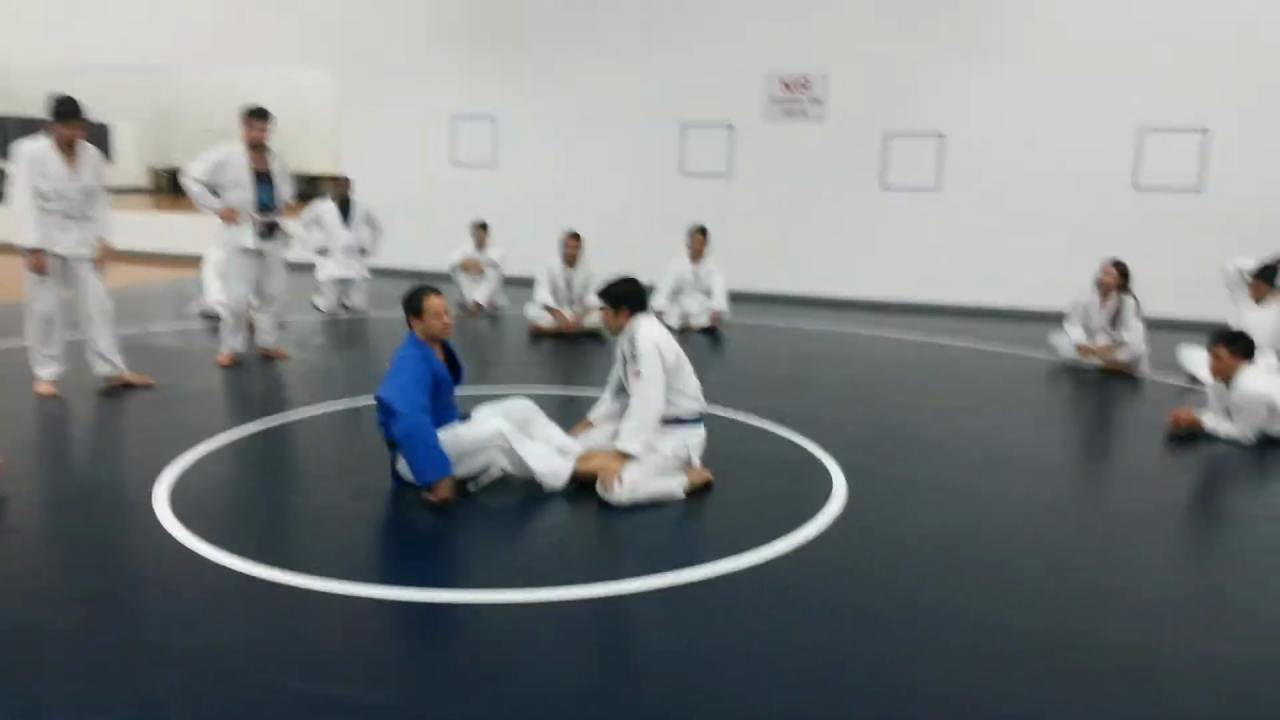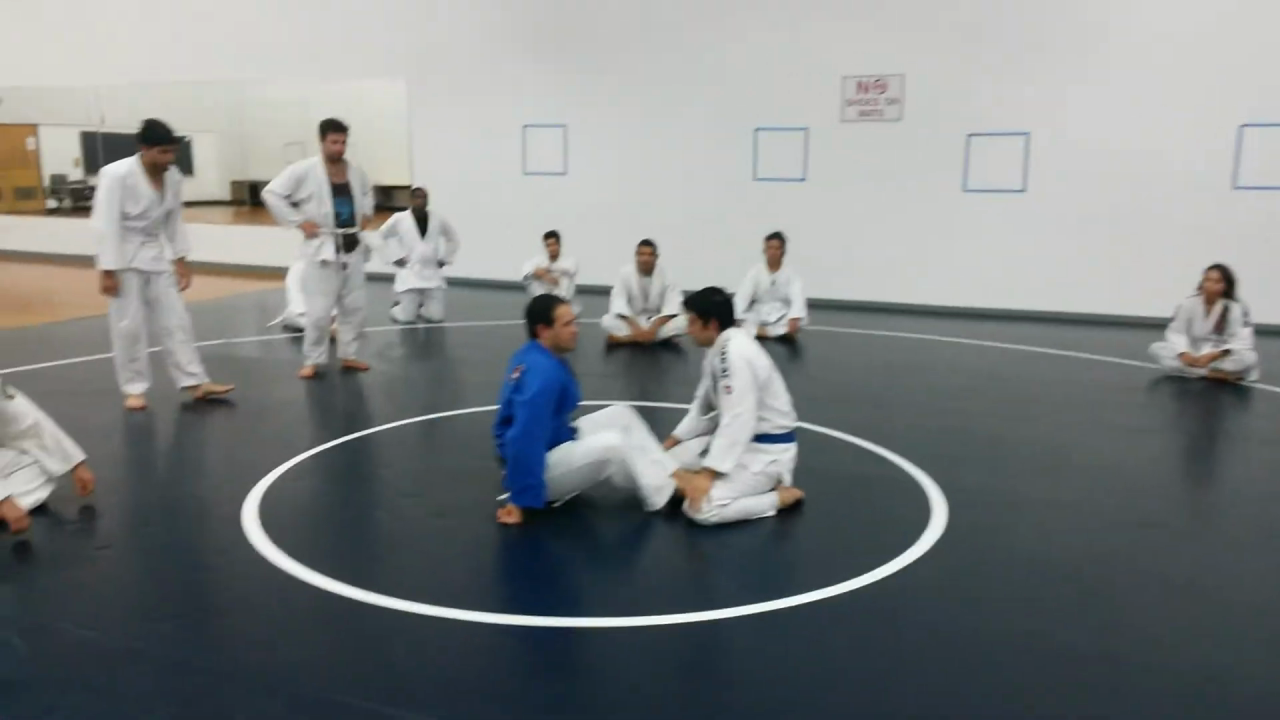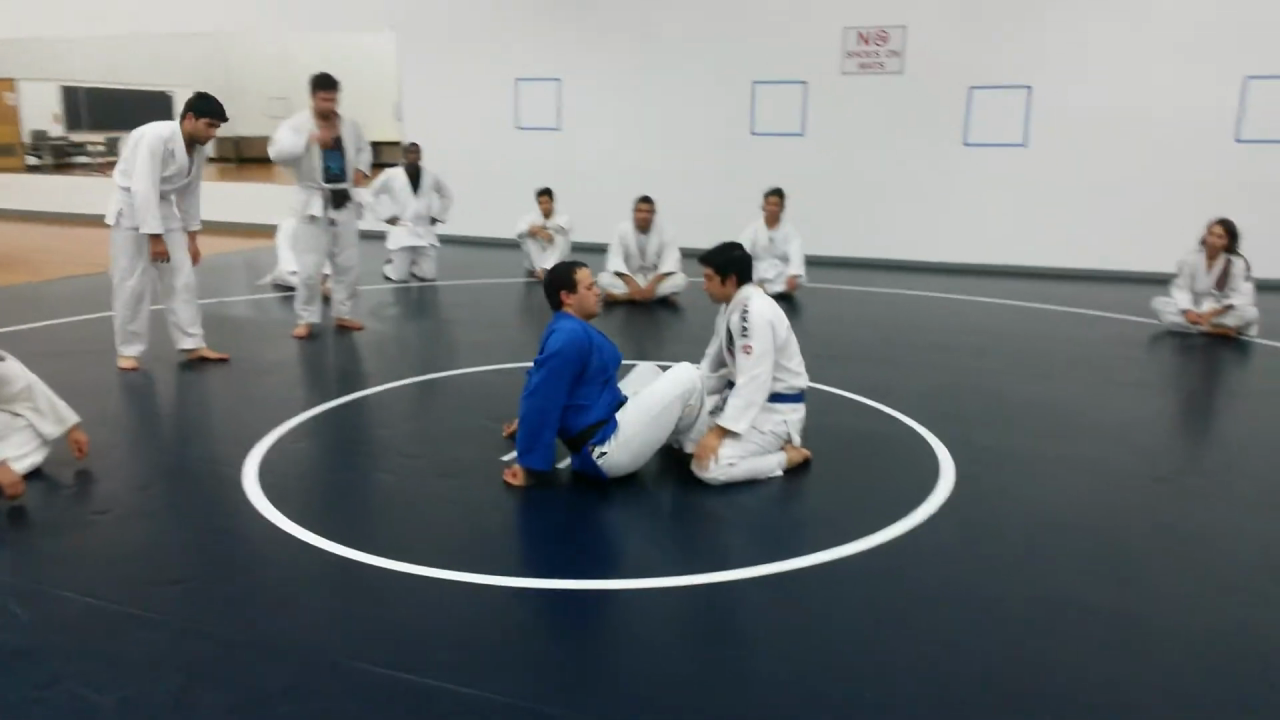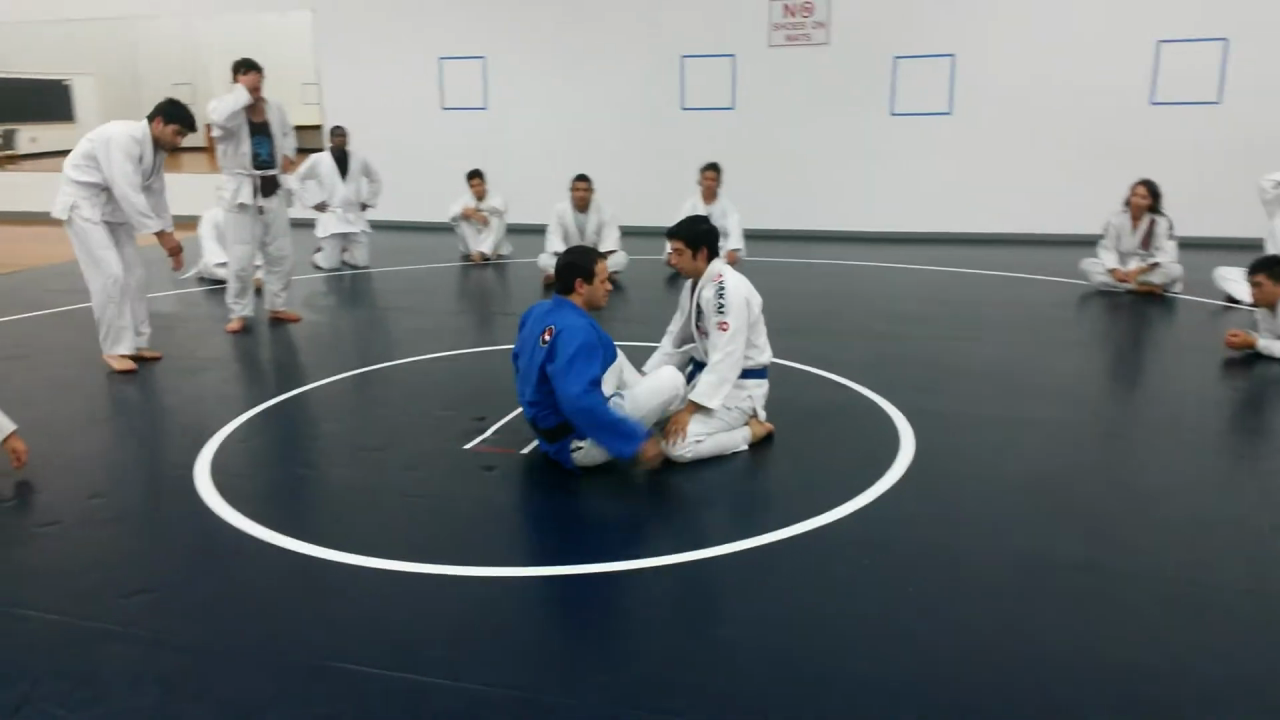
dt=0.4s
person 1, frame 1
left shoulder: (92, 155)
right shoulder: (30, 152)
left elbow: (99, 201)
right elbow: (25, 202)
left wrist: (103, 242)
right wrist: (33, 248)
left hip: (82, 239)
right hip: (45, 242)
left knee: (98, 305)
right knee: (44, 309)
left ankle: (114, 371)
right ankle: (47, 374)
person 1, frame 2
left shoulder: (172, 177)
right shoulder: (116, 175)
left elbow: (174, 221)
right elbow: (105, 225)
left wrist: (181, 261)
right wrist: (108, 272)
left hip: (156, 255)
right hip: (123, 258)
left knee: (175, 319)
right knee: (128, 325)
left ankle: (196, 382)
right ankle: (134, 388)
person 1, frame 3
left shoulder: (198, 150)
right shoulder: (155, 137)
left elbow: (189, 194)
right elbow: (143, 190)
left wrist: (192, 238)
right wrist: (155, 239)
left hip: (162, 210)
right hip: (131, 211)
left knee: (182, 279)
right knee: (131, 284)
left ankle: (192, 344)
right ankle: (127, 349)
person 1, frame 4
left shoulder: (156, 149)
right shoulder: (124, 138)
left elbow: (155, 195)
right elbow: (129, 193)
left wrist: (170, 241)
right wrist: (163, 235)
left hip: (111, 204)
right hip: (82, 202)
left knee: (131, 276)
right knee: (110, 275)
left ankle: (134, 344)
right ankle: (116, 349)
person 2, frame 1
left shoulder: (274, 158)
right shoulder: (225, 156)
left elbow: (286, 183)
right elbow: (190, 177)
left wrist: (284, 203)
right wrist: (218, 208)
left hip: (272, 233)
right hip: (243, 234)
left knee: (273, 293)
right knee: (238, 297)
left ankle: (267, 342)
right ankle: (230, 347)
person 2, frame 2
left shoulder: (354, 171)
right shoulder: (304, 170)
left elbow: (367, 193)
right elbow: (271, 194)
left wrist: (365, 215)
right wrist: (298, 221)
left hip: (352, 247)
right hip: (322, 249)
left knee: (354, 306)
right knee: (319, 311)
left ankle: (348, 355)
right ankle: (313, 360)
person 2, frame 3
left shoulder: (350, 125)
right shoulder: (295, 123)
left elbow: (364, 149)
right elbow: (277, 151)
left wrist: (361, 170)
right wrist: (308, 140)
left hip: (344, 202)
right hip: (314, 203)
left knee: (347, 264)
right knee: (309, 267)
left ankle: (342, 314)
right ankle: (306, 319)
person 2, frame 4
left shoulder: (274, 109)
right shoulder: (222, 105)
left elbow: (288, 134)
right elbow: (221, 120)
left wrist: (287, 156)
right wrist: (242, 92)
left hip: (273, 189)
right hip: (241, 192)
left knee: (280, 253)
right knee: (241, 258)
left ankle: (277, 305)
right ankle: (239, 313)
person 3, frame 1
left shoulder: (646, 339)
right shoulder: (633, 335)
left elbow: (648, 403)
right elbow: (618, 392)
left wrist: (619, 455)
right wrist: (587, 425)
left hip: (677, 435)
right hip: (646, 424)
left knee: (613, 488)
right knee: (580, 450)
left ankle: (690, 477)
right ankle: (670, 468)
person 3, frame 2
left shoulder: (736, 353)
right shoulder: (720, 349)
left elbow: (738, 421)
right elbow: (704, 407)
left wrist: (708, 474)
right wrist: (671, 442)
left hip: (766, 451)
right hip: (734, 439)
left knee: (701, 509)
left ankle: (781, 496)
person 3, frame 3
left shoulder: (757, 313)
right shoulder: (732, 307)
left elbow: (754, 382)
right elbow: (713, 365)
left wrist: (718, 432)
left hip: (775, 410)
left knee: (709, 468)
left ankle: (789, 455)
person 3, frame 4
left shoulder: (729, 289)
right shoulder: (694, 283)
left elbow: (726, 360)
right elbow: (675, 340)
left wrist: (688, 410)
left hip: (738, 385)
left knee: (676, 446)
left ankle: (752, 429)
right ankle: (729, 423)
person 4, frame 1
left shoulder: (439, 347)
right shoulder: (411, 363)
right elbow: (411, 422)
right wrist: (437, 476)
right hip: (416, 451)
left knee: (521, 409)
right knee: (496, 430)
left ankle: (579, 457)
right ankle: (570, 472)
person 4, frame 2
left shoulder: (532, 358)
right shoulder: (543, 372)
right elbow: (525, 437)
right wrist: (521, 500)
right hip: (538, 466)
left knee: (622, 415)
right knee: (611, 446)
left ankle: (672, 475)
right ankle: (667, 493)
person 4, frame 3
left shoulder: (562, 330)
right shoulder: (571, 337)
left elbow: (537, 381)
right elbow: (540, 399)
left wrist: (526, 422)
right wrist: (528, 464)
left hip: (603, 429)
right hip: (606, 452)
left knee: (648, 372)
person 4, frame 4
left shoulder: (539, 312)
right shoulder: (577, 331)
left elbow: (521, 356)
right elbow: (580, 403)
right wrist: (636, 442)
left hip: (553, 423)
right hip: (579, 443)
left knee: (611, 355)
